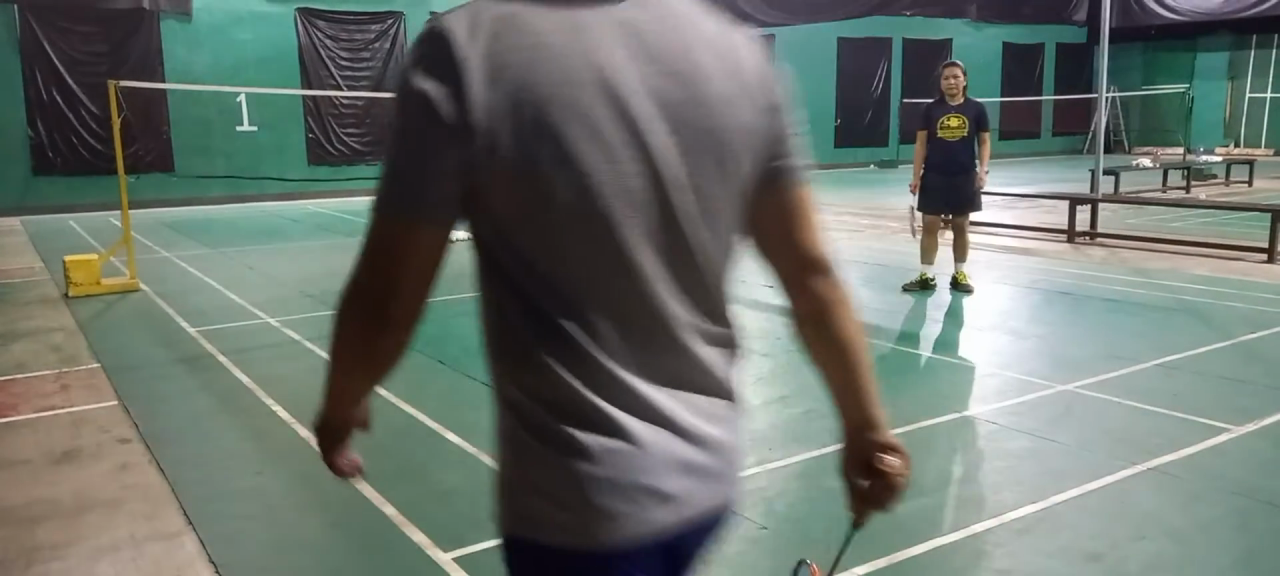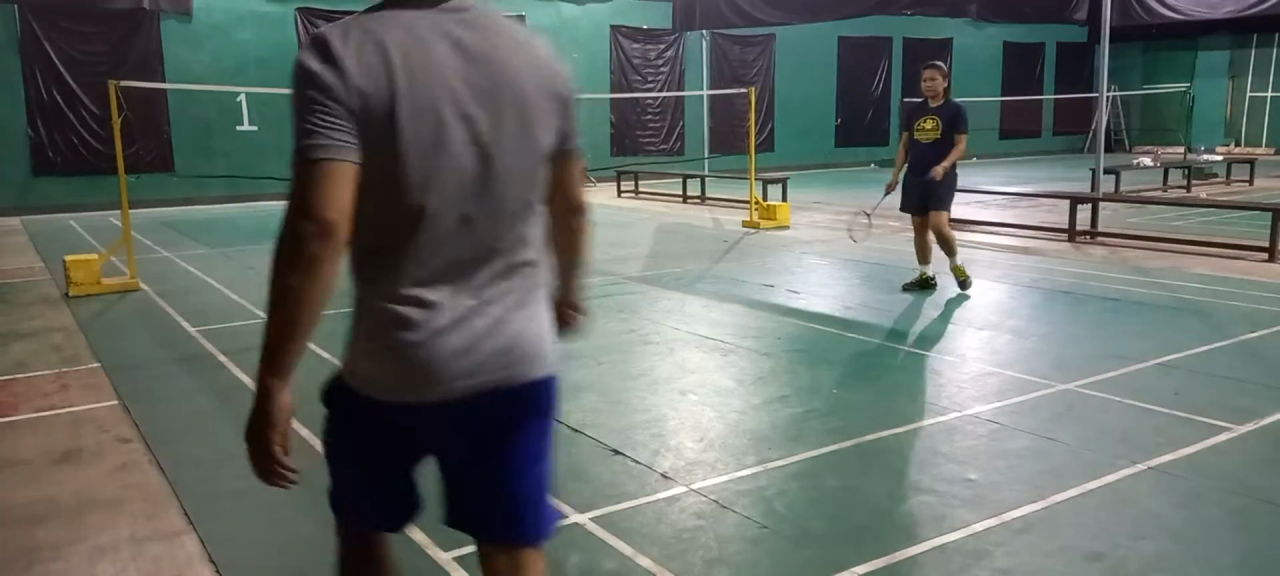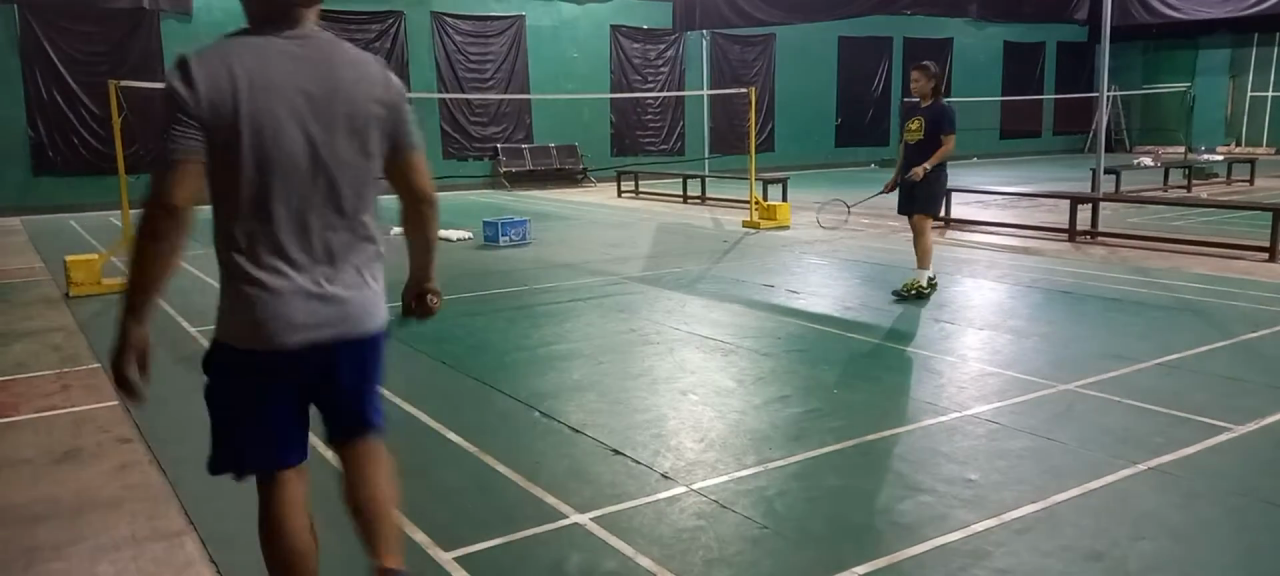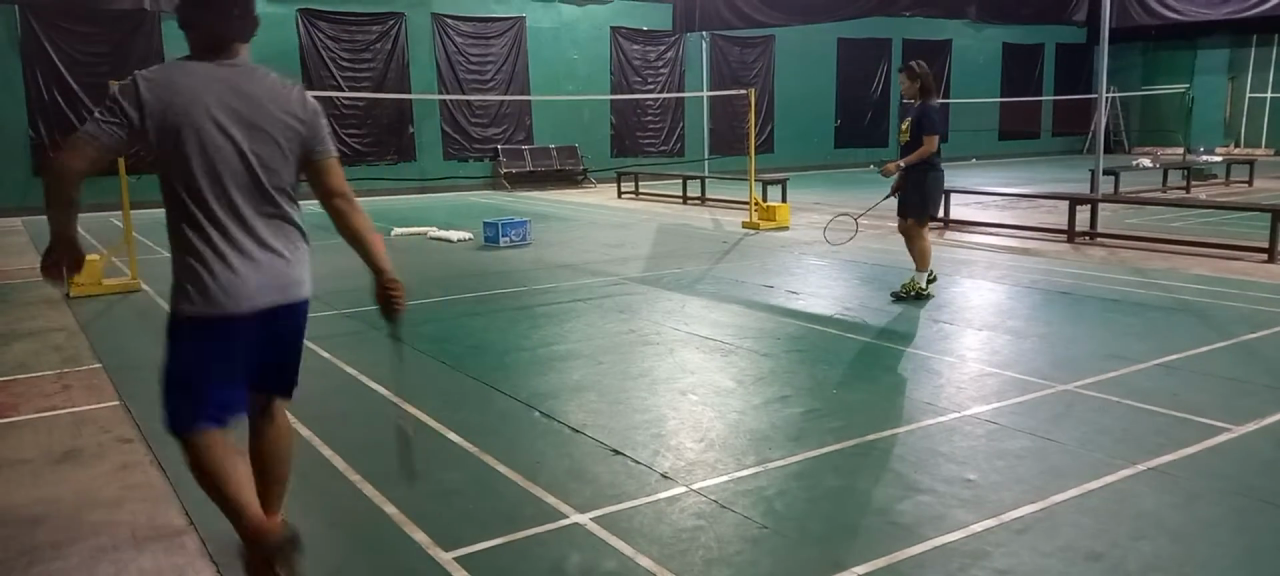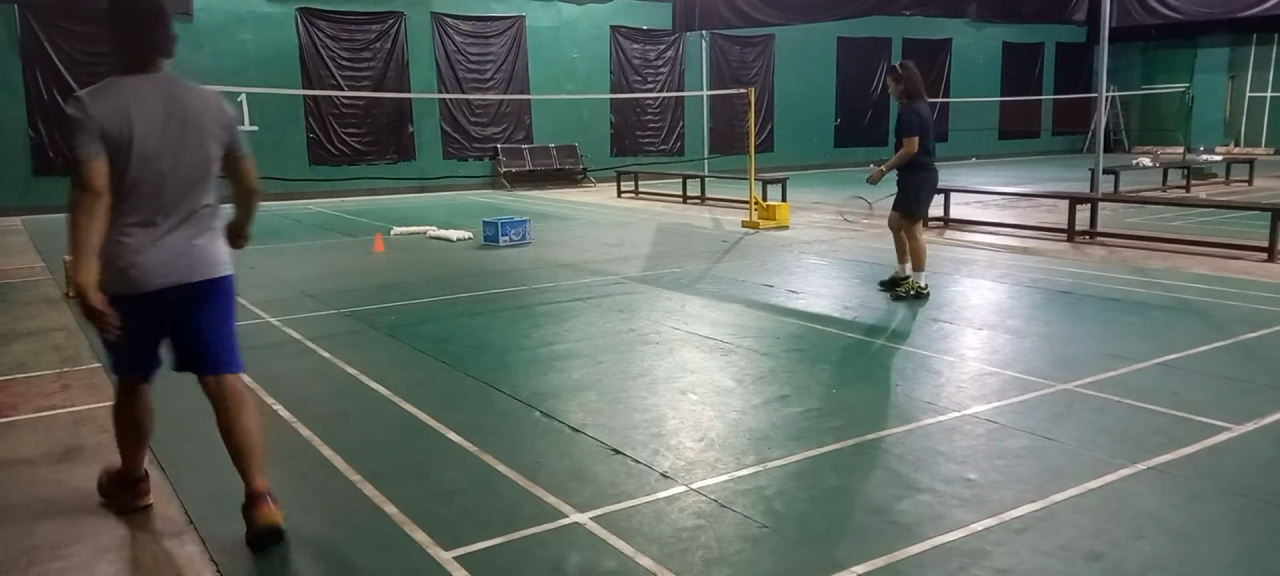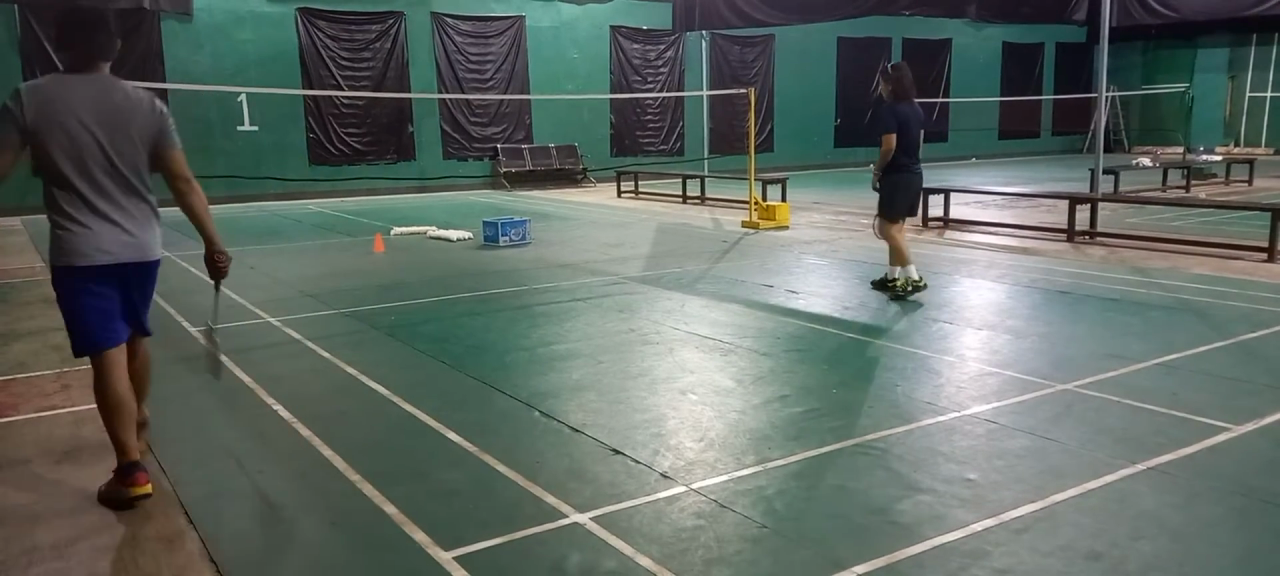
dt=0.4s
person 1, frame 1
left shoulder: (468, 50)
right shoulder: (739, 55)
left elbow: (390, 295)
right elbow: (809, 269)
left wrist: (342, 406)
right wrist: (865, 424)
left hip: (579, 497)
right hip: (705, 460)
person 1, frame 2
left shoulder: (342, 57)
right shoulder: (539, 60)
left elbow: (321, 229)
right elbow: (570, 207)
left wrist: (274, 386)
right wrist: (567, 288)
left hip: (396, 366)
right hip: (518, 358)
left knee: (363, 528)
person 1, frame 3
left shoulder: (203, 74)
right shoulder: (374, 77)
left elbow: (172, 210)
right elbow: (421, 196)
left wrist: (134, 321)
right wrist: (423, 276)
left hip: (262, 325)
right hip: (357, 311)
left knee: (281, 477)
right knee: (362, 441)
person 1, frame 4
left shoulder: (148, 91)
right shoulder: (294, 100)
left elbow: (64, 170)
right elbow: (338, 197)
left wrist: (63, 238)
right wrist: (384, 273)
left hip: (209, 297)
right hip: (285, 288)
left knee: (200, 428)
right knee: (268, 407)
right ankle: (271, 529)
person 1, frame 5
left shoulder: (93, 106)
right shoulder: (213, 106)
left elbow: (93, 195)
right elbow: (249, 187)
left wrist: (84, 283)
right wrist: (239, 228)
left hip: (130, 275)
right hip: (204, 270)
left knee: (133, 381)
right knee: (224, 381)
left ankle: (132, 480)
right ankle: (260, 500)
person 1, frame 6
right shoulder: (147, 105)
right elbow: (183, 182)
right wrist: (212, 243)
left hip: (81, 254)
right hip: (141, 249)
left knee: (107, 356)
right knee: (135, 340)
left ankle: (132, 470)
right ankle: (132, 423)
person 2, frame 1
left shoulder: (976, 109)
right shoulder: (931, 109)
left elbow: (984, 142)
right elbow: (921, 144)
left wrist: (983, 169)
right wrist: (916, 176)
left hip: (964, 177)
right hip: (934, 176)
left knee: (960, 226)
right knee: (930, 226)
left ankle: (959, 274)
right ankle: (927, 276)
person 2, frame 2
left shoulder: (955, 110)
right shoulder: (913, 111)
left elbow: (960, 145)
right elbow: (904, 145)
left wrist: (944, 166)
right wrist: (895, 175)
left hip: (942, 176)
right hip: (915, 176)
left knee: (939, 224)
right knee: (919, 227)
left ankle: (957, 265)
right ankle: (926, 275)
person 2, frame 3
left shoulder: (943, 110)
right shoulder: (909, 110)
left elbow: (948, 146)
left wrist: (925, 167)
right wrist: (896, 175)
left hip: (931, 177)
right hip: (910, 178)
left knee: (922, 226)
right knee: (916, 228)
left ankle: (921, 284)
right ankle: (927, 276)
person 2, frame 4
left shoulder: (928, 110)
right shoulder: (915, 109)
left elbow: (930, 147)
left wrist: (899, 165)
right wrist: (900, 177)
left hip: (926, 178)
right hip: (913, 178)
left knee: (918, 229)
right knee: (905, 228)
left ankle: (921, 285)
right ankle: (924, 273)
person 2, frame 5
left shoulder: (908, 111)
right shoulder: (920, 107)
left elbow: (910, 148)
left wrist: (883, 170)
left hip: (917, 177)
right hip: (919, 175)
left knee: (911, 229)
right knee: (895, 223)
left ankle: (919, 285)
right ankle: (901, 275)
person 2, frame 6
left shoulder: (890, 110)
right shoulder: (915, 109)
left elbow: (889, 147)
right elbow: (918, 142)
left wrist: (877, 172)
left hip: (896, 177)
right hip: (913, 175)
left knee: (888, 230)
right knee: (895, 228)
left ankle: (914, 279)
right ankle: (893, 278)
